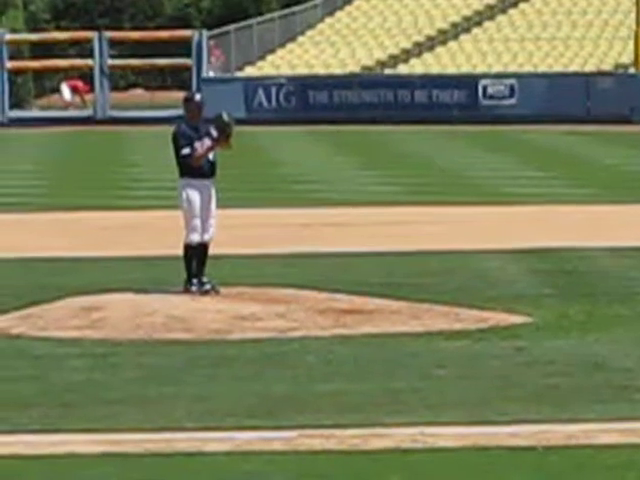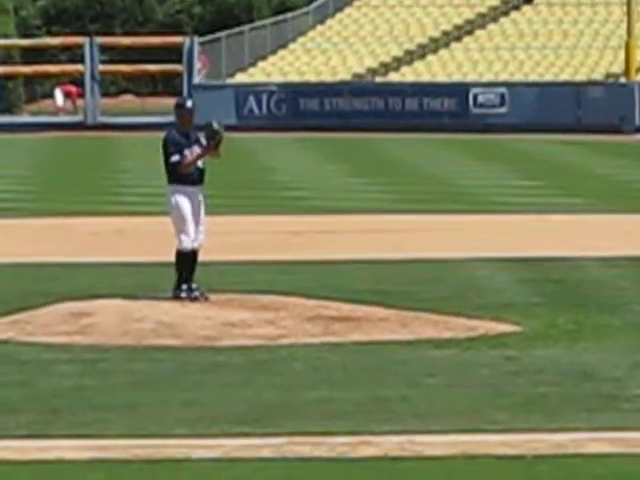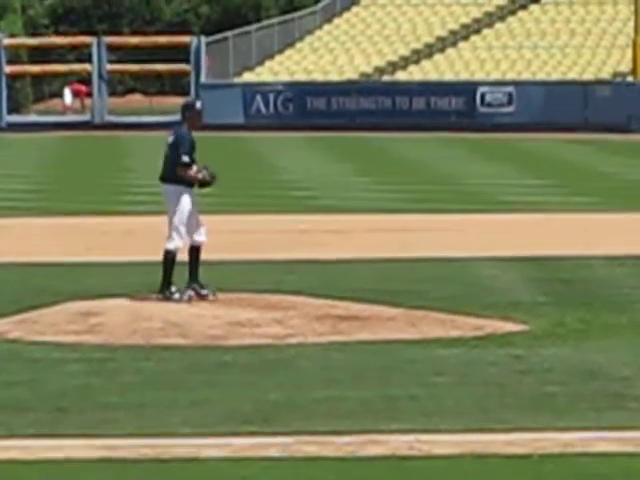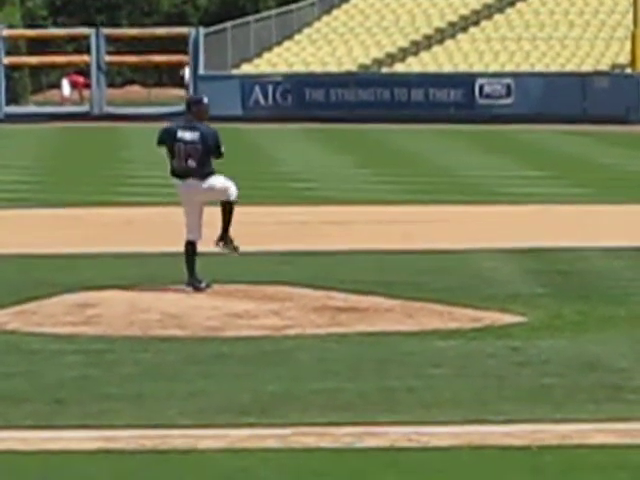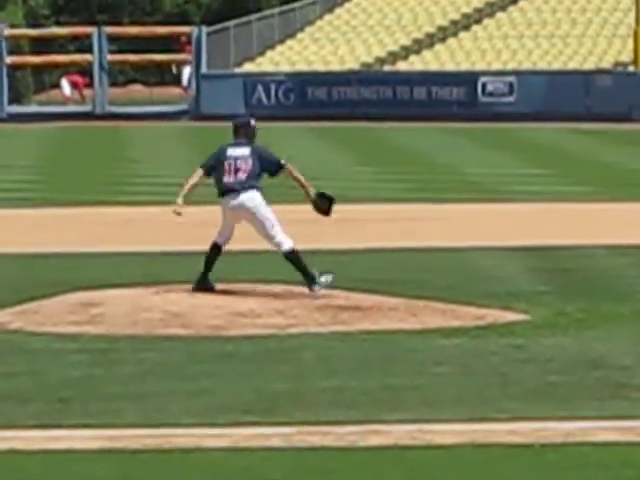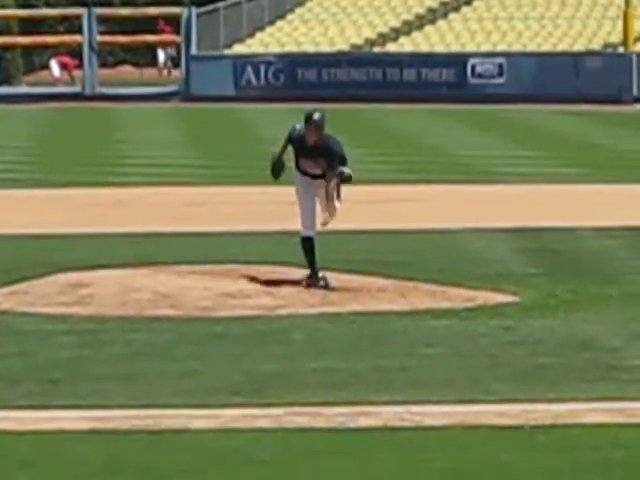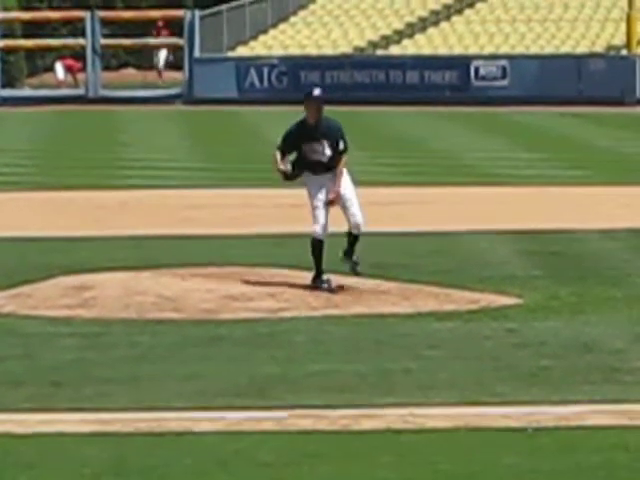
dt=0.7s
person 1, frame 1
left shoulder: (206, 127)
right shoulder: (181, 131)
left elbow: (226, 145)
right elbow: (193, 160)
left wrist: (224, 134)
right wrist: (212, 145)
left hip: (208, 183)
right hip: (191, 185)
left knee: (207, 233)
right knee: (193, 234)
left ankle: (201, 277)
right ankle: (190, 280)
person 1, frame 2
left shoulder: (195, 134)
right shoulder: (172, 138)
left elbow: (215, 154)
right elbow: (182, 167)
left wrist: (213, 144)
right wrist: (201, 153)
left hip: (196, 190)
right hip: (179, 191)
left knee: (196, 240)
right knee: (186, 240)
left ankle: (189, 284)
right ankle: (179, 286)
person 1, frame 3
left shoulder: (178, 134)
right shoulder: (185, 137)
right elbow: (181, 170)
left wrist: (195, 172)
right wrist: (197, 177)
left hip: (181, 190)
right hip: (178, 191)
left knee: (198, 235)
right knee: (175, 239)
left ankle: (193, 282)
right ankle: (166, 288)
person 1, frame 4
left shoulder: (172, 130)
right shoulder: (208, 132)
left elbow: (161, 141)
right elbow: (218, 156)
left hip: (184, 186)
right hip: (205, 184)
left knee: (192, 232)
right knee: (230, 190)
left ankle: (192, 277)
right ankle: (224, 237)
person 1, frame 5
left shoulder: (221, 152)
right shoulder: (258, 151)
left elbow: (199, 174)
right elbow: (286, 168)
left wrist: (181, 198)
right wrist: (308, 189)
left hip: (228, 202)
right hip: (251, 199)
left knee: (222, 237)
right knee: (281, 240)
left ankle: (203, 279)
right ankle: (311, 280)
person 1, frame 6
left shoulder: (331, 146)
right shoulder: (297, 136)
left elbow: (335, 177)
left wrist: (330, 206)
right wrist: (280, 154)
left hip: (326, 180)
right hip: (304, 181)
left knee: (330, 211)
right knee: (307, 227)
right ankle: (314, 274)
person 1, frame 7
left shoulder: (333, 127)
right shoulder: (295, 131)
left elbow: (342, 158)
right elbow: (280, 151)
left wrist: (336, 189)
right wrist: (280, 165)
left hip: (338, 176)
right hip: (314, 179)
left knee: (356, 220)
right knee: (319, 227)
left ankle: (349, 253)
right ankle: (318, 276)
